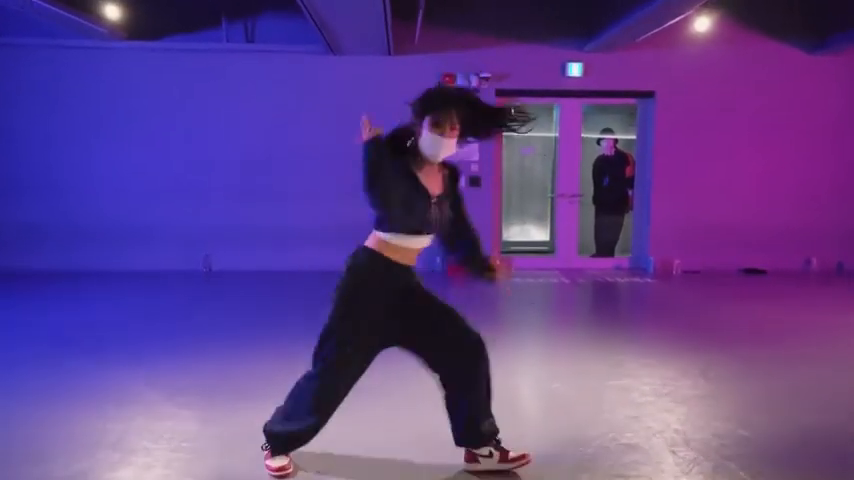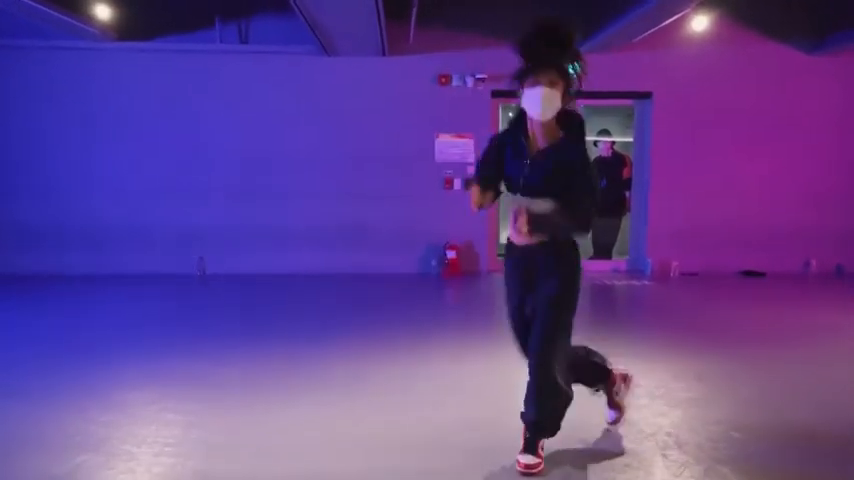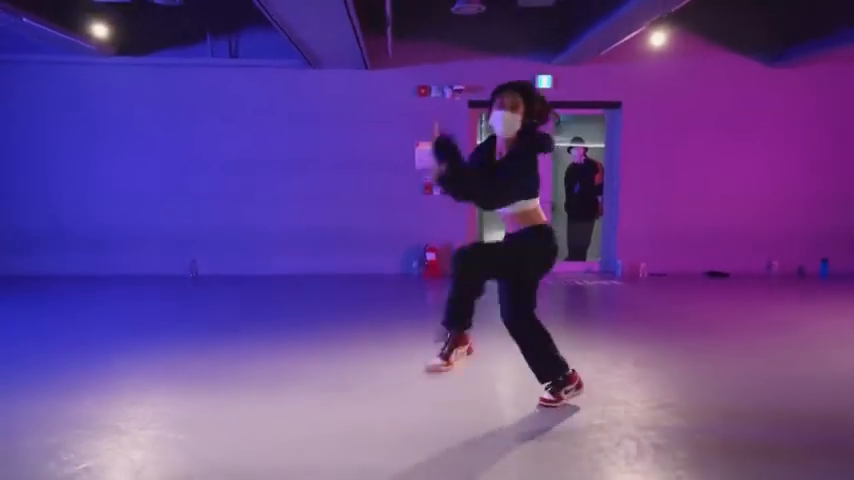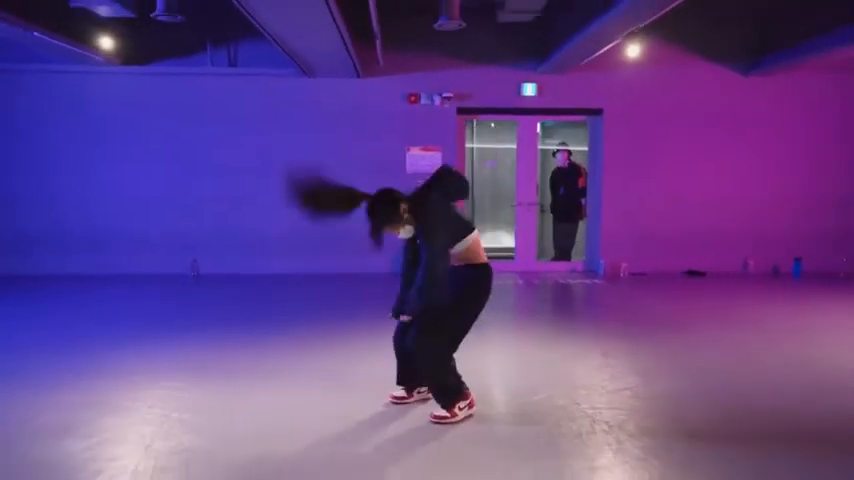
dt=0.5s
person 1, frame 1
left shoulder: (450, 180)
right shoulder: (396, 161)
left elbow: (461, 238)
right elbow: (393, 215)
left wrist: (484, 265)
left hip: (402, 283)
right hip: (371, 277)
left knee: (467, 352)
right knee: (335, 367)
left ankle: (481, 446)
right ankle: (279, 440)
person 1, frame 2
left shoulder: (571, 150)
right shoulder: (509, 139)
left elbow: (582, 214)
right elbow: (490, 170)
left wrist: (538, 226)
right wrist: (481, 186)
left hip: (557, 259)
right hip: (519, 255)
left knee: (544, 353)
right knee: (539, 348)
left ankle: (535, 437)
right ankle: (607, 378)
person 1, frame 3
left shoulder: (523, 155)
right shoulder: (488, 151)
left elbow: (486, 197)
right elbow: (465, 185)
left wrist: (454, 176)
right wrist: (446, 152)
left hip: (532, 243)
right hip: (519, 243)
left knee: (466, 261)
right knee: (519, 317)
left ankle: (457, 337)
right ankle: (564, 380)
person 1, frame 4
left shoulder: (431, 215)
right shoulder: (413, 216)
left elbow: (428, 274)
right elbow: (411, 265)
left wrist: (410, 308)
right wrist: (405, 308)
left hip: (474, 277)
right hip: (445, 275)
left knee: (428, 341)
right knee: (407, 332)
left ankle: (459, 399)
right ankle: (418, 384)
person 2, frame 1
left shoulder: (624, 158)
right shoulder: (599, 161)
left elbow: (630, 182)
left wrist: (629, 201)
right wrist: (596, 199)
left hip: (617, 204)
right hip: (602, 203)
left knee: (611, 234)
right knee: (600, 235)
left ankle: (605, 256)
right ankle: (602, 256)
person 2, frame 2
left shoulder: (622, 160)
right shoulder: (596, 161)
left elbow: (627, 185)
left wrist: (626, 203)
left hip: (615, 206)
right hip: (599, 205)
left knee: (609, 236)
right knee: (597, 237)
left ankle: (603, 258)
right ankle: (599, 258)
person 2, frame 3
left shoulder: (594, 166)
right shoulder: (571, 168)
left elbow: (599, 190)
left wrist: (599, 207)
right wrist: (568, 206)
left hip: (588, 210)
right hip: (573, 210)
left knee: (582, 240)
right knee: (572, 240)
left ankle: (578, 260)
right ankle: (574, 259)
person 2, frame 4
left shoulder: (578, 170)
right shoulder: (556, 172)
left elbow: (583, 193)
left wrist: (583, 209)
right wrist: (553, 207)
left hip: (572, 212)
right hip: (558, 211)
left knee: (567, 241)
right knee: (558, 240)
left ankle: (564, 261)
right ankle: (559, 260)
